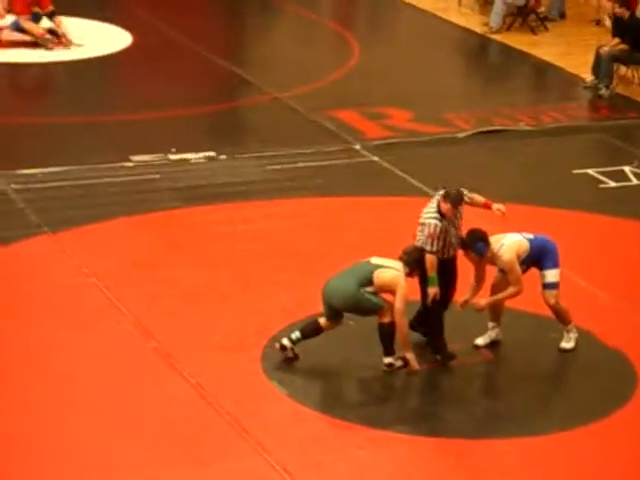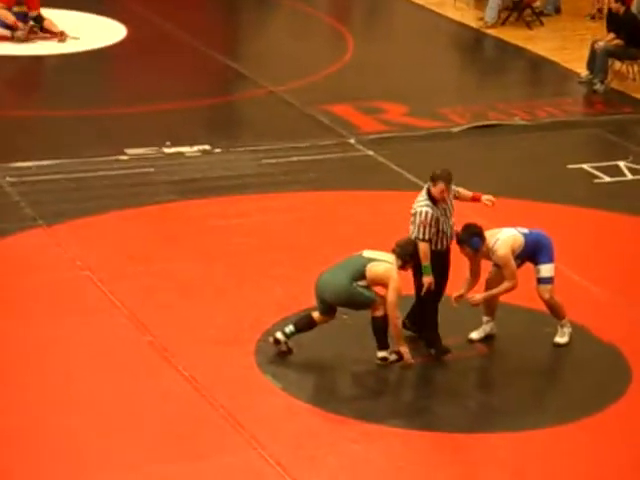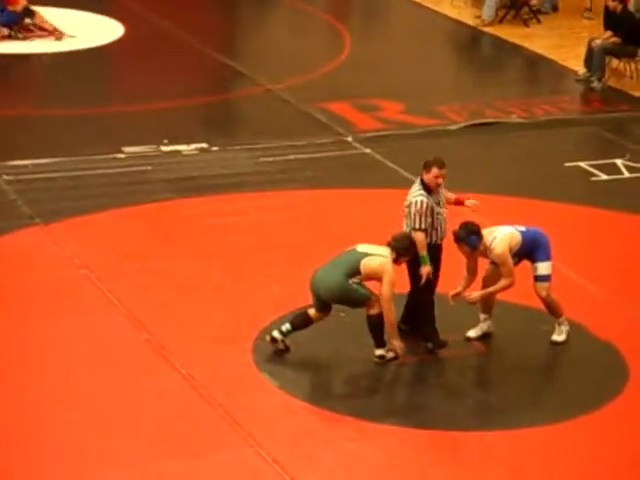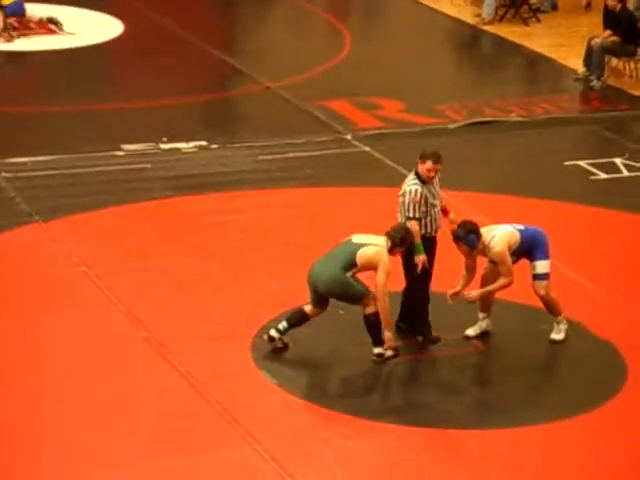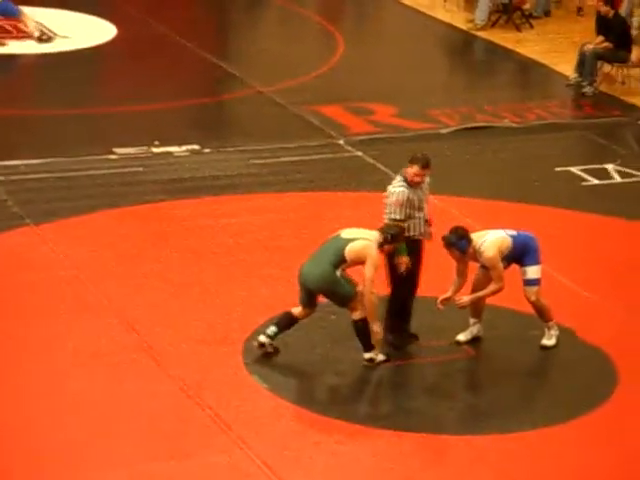
dt=0.2s
person 1, frame 1
left shoulder: (455, 195)
right shoulder: (433, 222)
left elbow: (471, 197)
right elbow: (430, 254)
left wrist: (491, 205)
right wrist: (432, 283)
left hip: (449, 256)
right hip: (431, 260)
left knee: (446, 295)
right knee: (434, 302)
left ankle: (420, 323)
right ankle: (438, 348)
person 1, frame 2
left shoulder: (444, 190)
right shoulder: (425, 210)
left elbow: (457, 192)
right elbow: (423, 242)
left wrist: (479, 197)
right wrist: (426, 272)
left hip: (443, 249)
right hip: (426, 253)
left knee: (438, 291)
right knee: (428, 296)
left ankle: (413, 321)
right ankle: (432, 342)
person 1, frame 3
left shoulder: (436, 184)
right shoulder: (419, 200)
right elbow: (418, 233)
left wrist: (463, 201)
right wrist: (424, 262)
left hip: (435, 244)
right hip: (419, 247)
left knee: (428, 288)
right knee: (423, 291)
left ankle: (407, 323)
right ankle: (430, 336)
person 1, frame 4
left shoulder: (431, 178)
right shoulder: (414, 189)
right elbow: (412, 222)
left wrist: (446, 211)
right wrist: (418, 251)
left hip: (429, 237)
right hip: (414, 240)
left knee: (423, 283)
right knee: (418, 285)
left ankle: (405, 323)
right ankle: (422, 331)
person 1, frame 5
left shoulder: (422, 181)
right shoulder: (399, 191)
right elbow: (396, 223)
left wrist: (428, 224)
right wrist: (401, 252)
left hip: (416, 240)
right hip: (400, 242)
left knee: (411, 287)
right knee: (401, 288)
left ankle: (401, 329)
right ankle: (393, 331)
person 2, frame 1
left shoulder: (380, 260)
right shoulder: (400, 282)
right elbow: (400, 320)
right wrist: (408, 352)
left hip: (330, 286)
right hip: (347, 293)
left knee: (331, 321)
right knee: (387, 311)
left ankle: (288, 342)
right ankle: (390, 359)
person 2, frame 2
left shoulder: (373, 254)
right shoulder: (393, 275)
right elbow: (393, 314)
right wrist: (401, 345)
left hip: (323, 281)
right hip: (339, 288)
left knee: (324, 314)
right knee: (380, 305)
left ankle: (282, 336)
right ankle: (383, 353)
person 2, frame 3
left shoulder: (367, 247)
right shoulder: (387, 269)
right elbow: (387, 308)
right wrist: (395, 339)
left hip: (317, 278)
right hip: (334, 285)
left knee: (320, 312)
right knee: (375, 303)
left ankle: (279, 334)
right ankle: (381, 350)
person 2, frame 4
left shoulder: (362, 237)
right shoulder: (383, 258)
right elbow: (382, 298)
left wrist: (364, 290)
right wrist: (387, 330)
left hip: (315, 272)
right hip: (331, 278)
left knee: (317, 307)
right knee: (370, 301)
left ankle: (276, 333)
right ankle: (379, 349)
person 2, frame 5
left shoulder: (352, 232)
right shoulder: (372, 251)
right elbow: (368, 291)
left wrist: (354, 287)
right wrist: (375, 323)
left hip: (305, 270)
right hip: (322, 276)
left knee: (305, 308)
right knee: (358, 306)
left ankle: (266, 337)
right ankle: (370, 353)
person 3, frame 1
left shoulder: (505, 256)
right shoulder: (482, 252)
left elbow: (517, 288)
right elbow: (479, 280)
left wrist: (488, 301)
right wrist: (469, 297)
left hip: (545, 251)
right hip: (524, 251)
left knee: (551, 301)
right knee: (496, 288)
left ankle: (570, 332)
right ankle: (494, 330)
person 3, frame 2
left shoulder: (500, 251)
right shoulder: (477, 246)
left elbow: (512, 283)
right elbow: (474, 276)
left wrist: (484, 296)
right wrist: (464, 291)
left hip: (540, 245)
right hip: (519, 246)
left knee: (545, 295)
right knee: (491, 283)
left ankle: (564, 326)
right ankle: (488, 325)
person 3, frame 3
left shoulder: (497, 249)
right shoulder: (474, 245)
left elbow: (509, 280)
right elbow: (471, 273)
left wrist: (481, 294)
right wrist: (461, 289)
left hip: (537, 244)
right hip: (516, 244)
left knee: (542, 293)
right knee: (487, 280)
left ankle: (562, 325)
right ankle: (485, 323)
person 3, frame 4
left shoulder: (496, 248)
right shoulder: (472, 243)
left elbow: (508, 279)
right elbow: (469, 272)
left wrist: (480, 293)
right wrist: (459, 288)
left hip: (535, 242)
right hip: (515, 243)
left knee: (541, 291)
right knee: (486, 279)
left ankle: (560, 323)
right ankle: (484, 321)
person 3, frame 5
left shoulder: (488, 253)
right shoulder: (464, 248)
left elbow: (499, 284)
right elbow: (461, 277)
left wrist: (471, 298)
right wrist: (451, 294)
left hip: (527, 248)
right hip: (506, 247)
left knee: (532, 297)
right knee: (477, 285)
left ankle: (551, 329)
right ankle: (475, 326)
